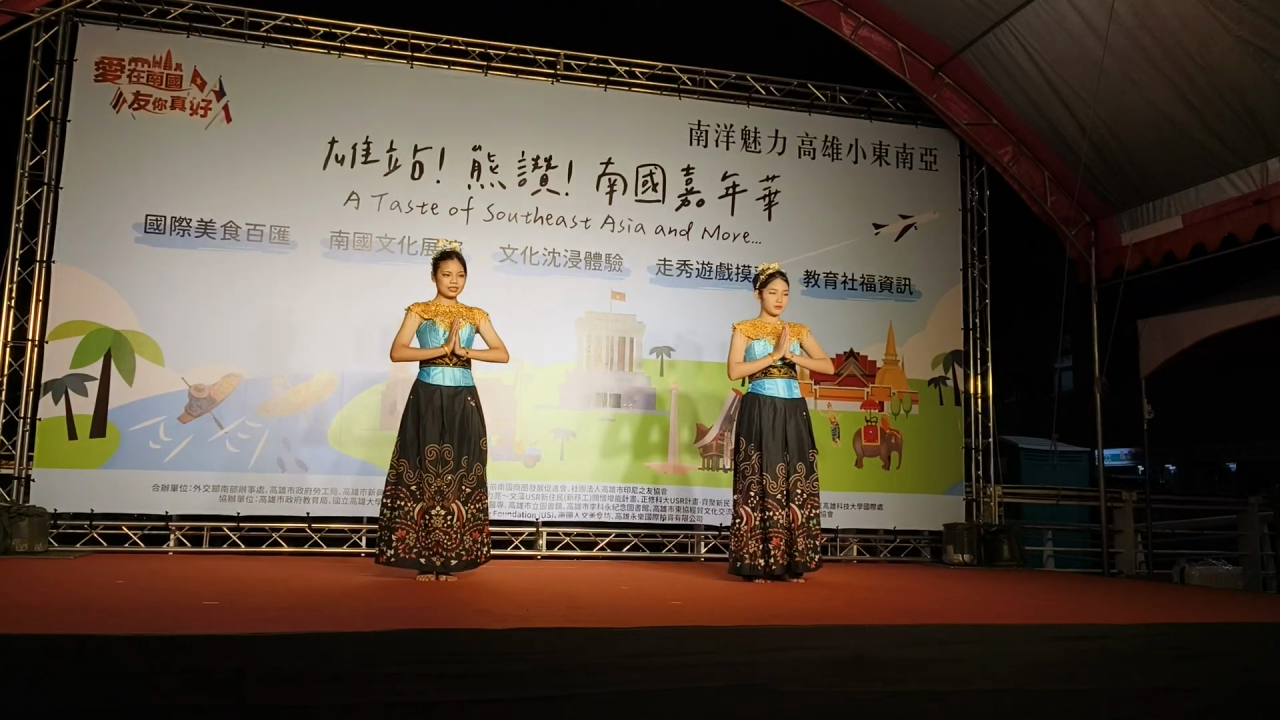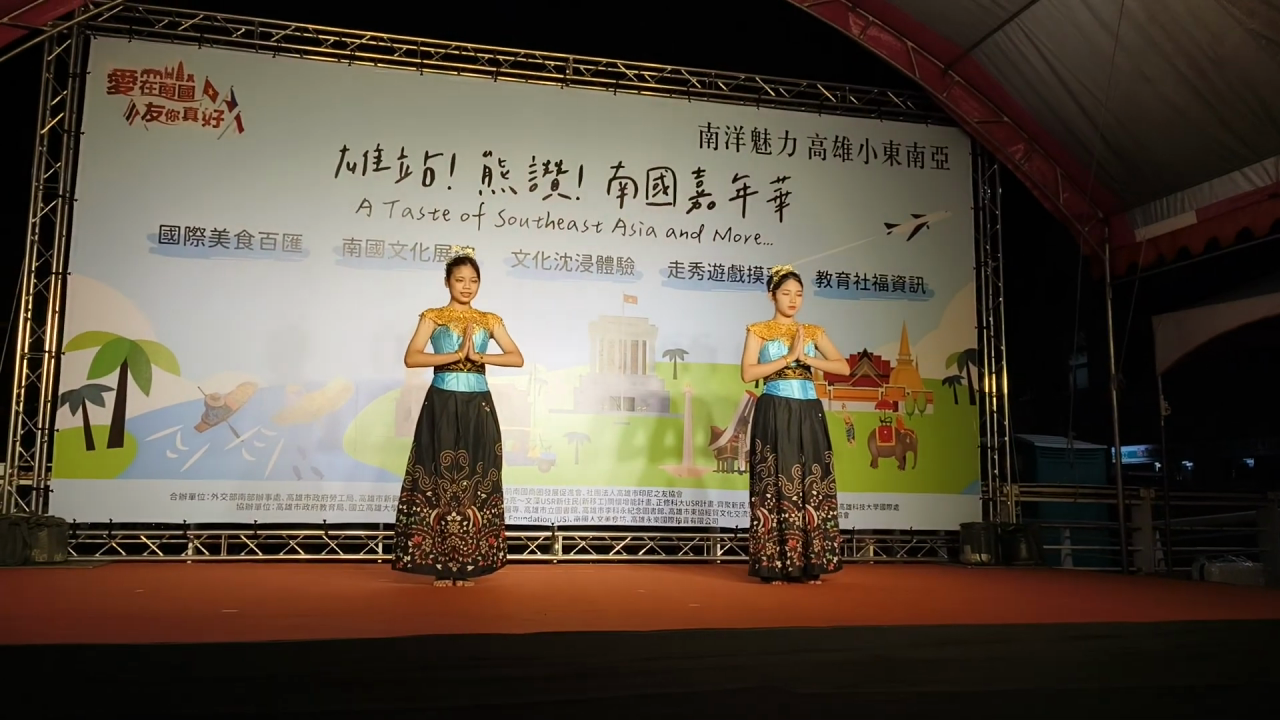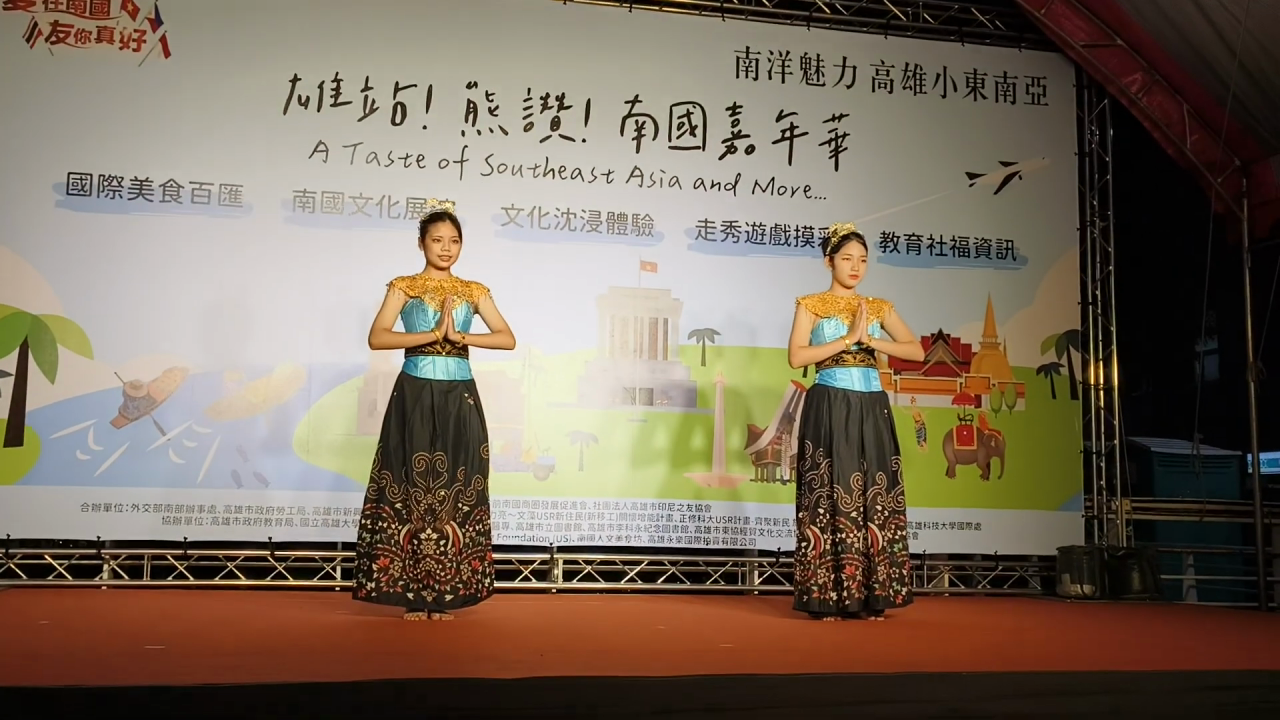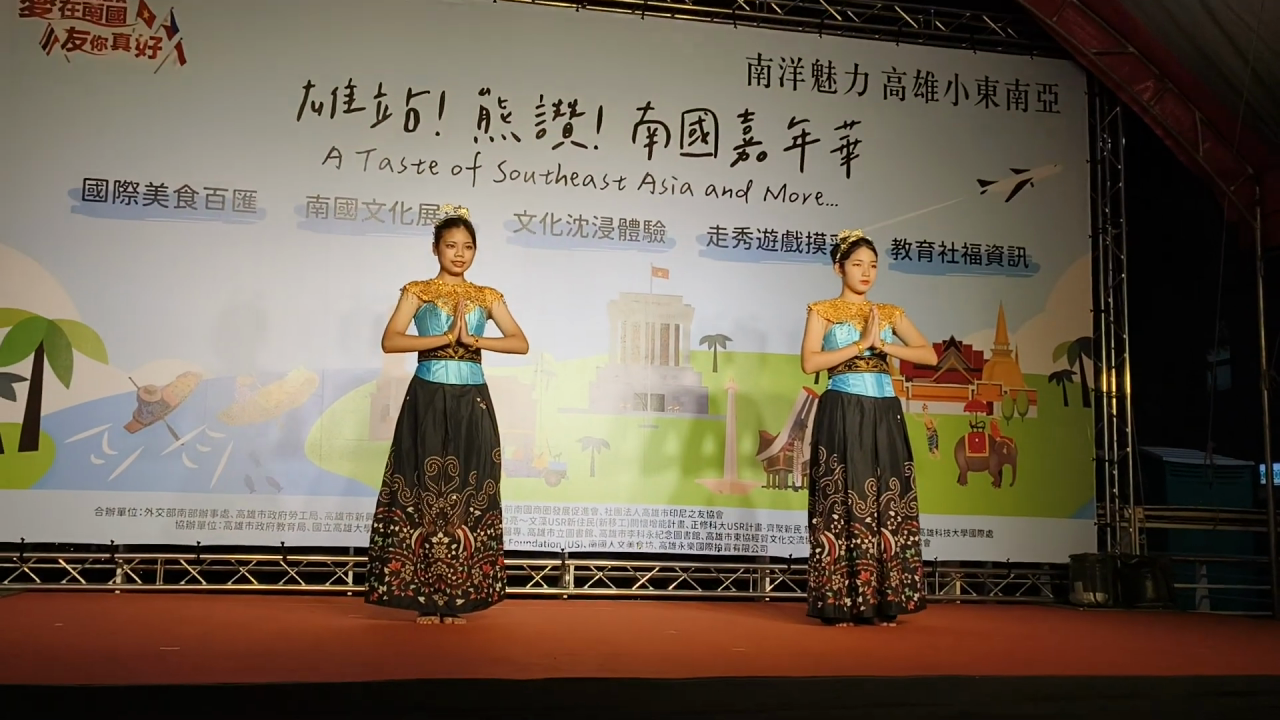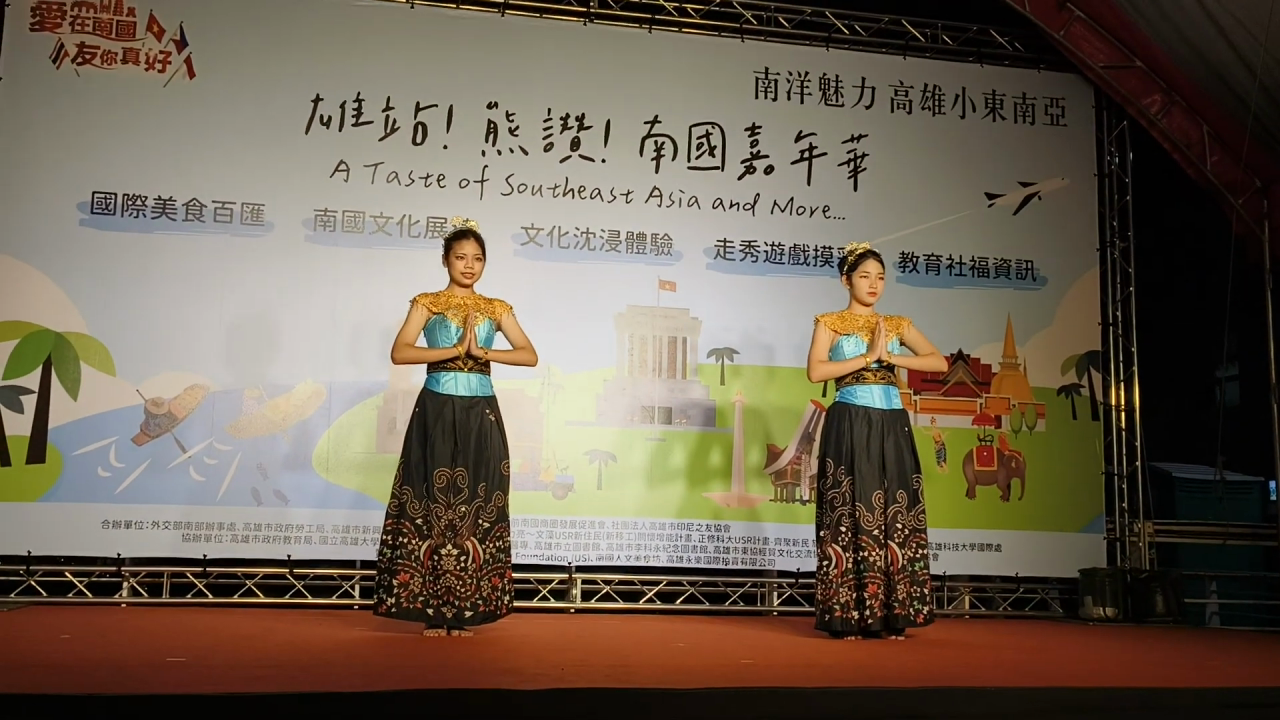
dt=1s
person 1, frame 1
left shoulder: (475, 315)
right shoulder: (419, 311)
left elbow: (502, 353)
right elbow: (397, 352)
left wrist: (464, 351)
right wrist: (442, 349)
left hip: (462, 401)
right hip: (427, 398)
left knee: (458, 475)
right knee: (424, 472)
left ankle: (449, 561)
right ankle: (424, 561)
person 1, frame 2
left shoulder: (489, 321)
right shoulder: (432, 317)
left elbow: (517, 358)
right elbow: (411, 358)
left wrist: (478, 357)
right wrist: (456, 354)
left hip: (477, 407)
right hip: (442, 405)
left knee: (475, 481)
right knee: (439, 478)
left ankle: (466, 566)
right ankle: (441, 566)
person 1, frame 3
left shoulder: (473, 291)
right shoulder: (403, 287)
left elbow: (508, 339)
right elbow: (376, 337)
left wrist: (460, 336)
right wrist: (432, 334)
left hip: (458, 397)
right hip: (415, 395)
left knee: (455, 490)
right knee: (411, 488)
left ankle: (443, 596)
right ankle: (413, 596)
person 1, frame 4
left shoulder: (486, 297)
right shoulder: (417, 292)
left elbow: (521, 343)
right elbow: (390, 341)
left wrist: (473, 340)
right wrist: (445, 337)
left hip: (471, 402)
right hip: (427, 400)
left knee: (467, 496)
right knee: (424, 493)
left ankle: (456, 600)
right ankle: (426, 600)
person 1, frame 5
left shoulder: (496, 309)
right shoulder: (426, 304)
left elbow: (530, 356)
right elbow: (399, 353)
left wrist: (482, 351)
right wrist: (455, 349)
left hip: (480, 414)
right hip: (437, 410)
left knee: (476, 508)
right knee: (433, 504)
left ankle: (464, 614)
right ankle: (433, 613)
person 2, frame 1
left shoulder: (798, 331)
right shoulder: (744, 329)
left elbow: (828, 366)
right elbow: (734, 370)
left wrist: (792, 356)
right wrist: (774, 355)
left hip: (793, 412)
right hip: (759, 411)
left knee: (795, 483)
right knee: (760, 482)
left ankle: (792, 564)
right ankle: (757, 565)
person 2, frame 2
left shoulder: (813, 332)
right shoulder: (758, 331)
left elbow: (843, 367)
right elbow: (747, 373)
left wrist: (805, 358)
right wrist: (788, 357)
left hip: (809, 413)
right hip: (775, 413)
left knee: (812, 483)
right knee: (776, 484)
left ankle: (809, 566)
right ankle: (775, 566)
person 2, frame 3
left shoulder: (879, 308)
right shoulder: (811, 305)
left elbow: (916, 351)
right elbow: (796, 357)
left wrist: (869, 340)
right wrist: (848, 339)
left hip: (872, 408)
right hip: (830, 408)
left knee: (875, 495)
right knee: (831, 495)
left ankle: (870, 598)
right ankle: (828, 599)
person 2, frame 4
left shoulder: (890, 313)
right shoulder: (822, 311)
left elbow: (929, 355)
right elbow: (809, 362)
left wrist: (882, 345)
right wrist: (861, 344)
left hip: (884, 414)
right hip: (842, 413)
left knee: (887, 501)
right knee: (843, 502)
left ankle: (882, 603)
right ankle: (841, 603)
person 2, frame 5
left shoulder: (897, 324)
right shoulder: (829, 323)
left elbow: (940, 362)
right elbow: (815, 371)
left wrist: (890, 356)
right wrist: (867, 356)
left hip: (892, 426)
right hip: (850, 425)
left knee: (895, 515)
right knee: (850, 514)
left ankle: (891, 616)
right ankle: (849, 617)
